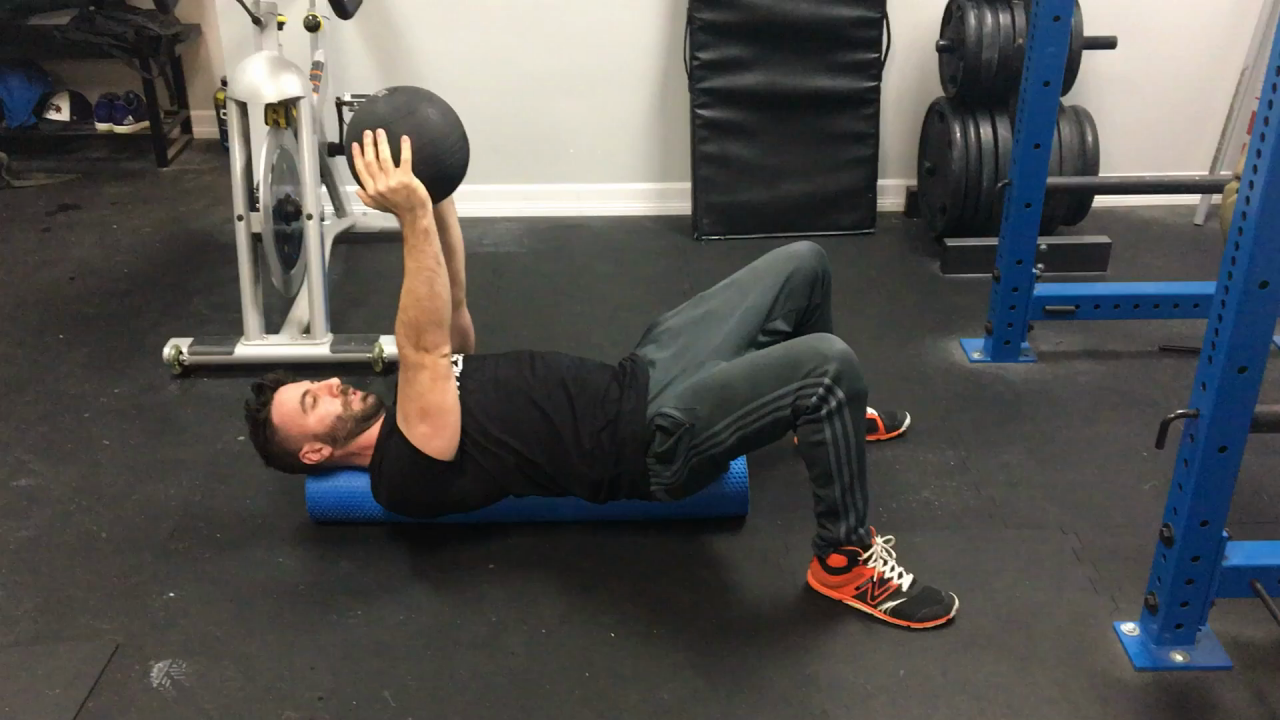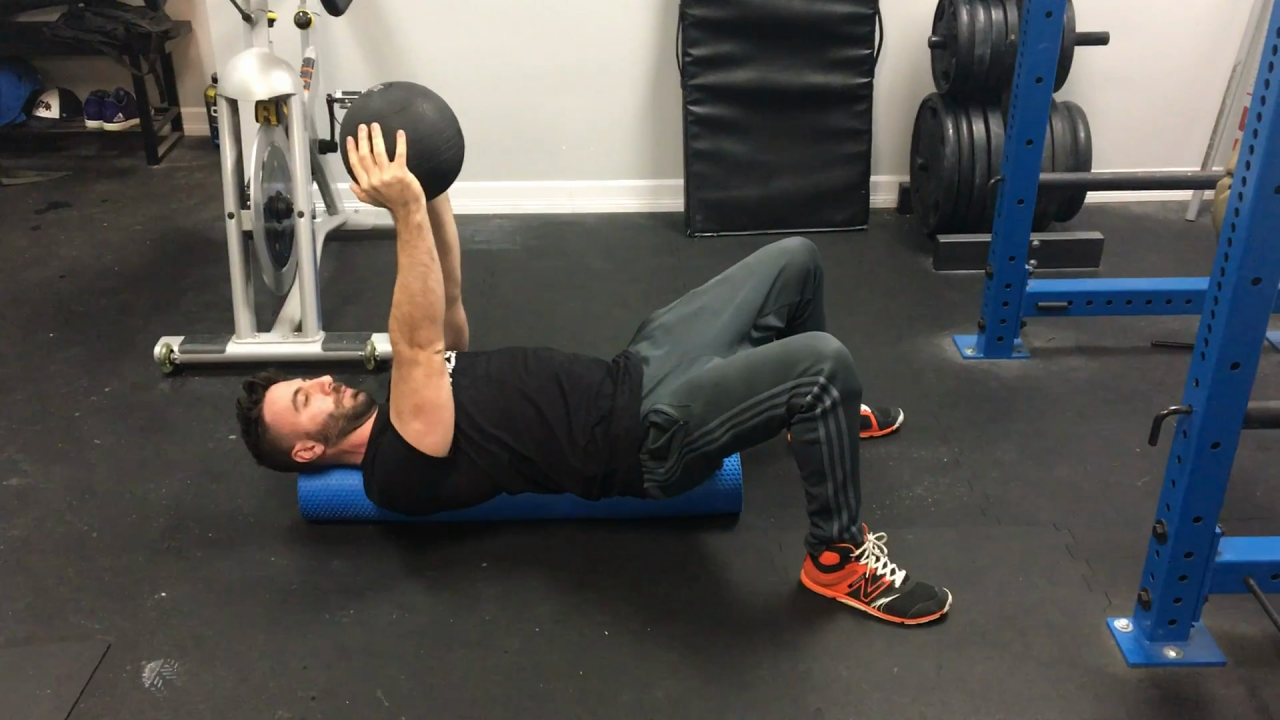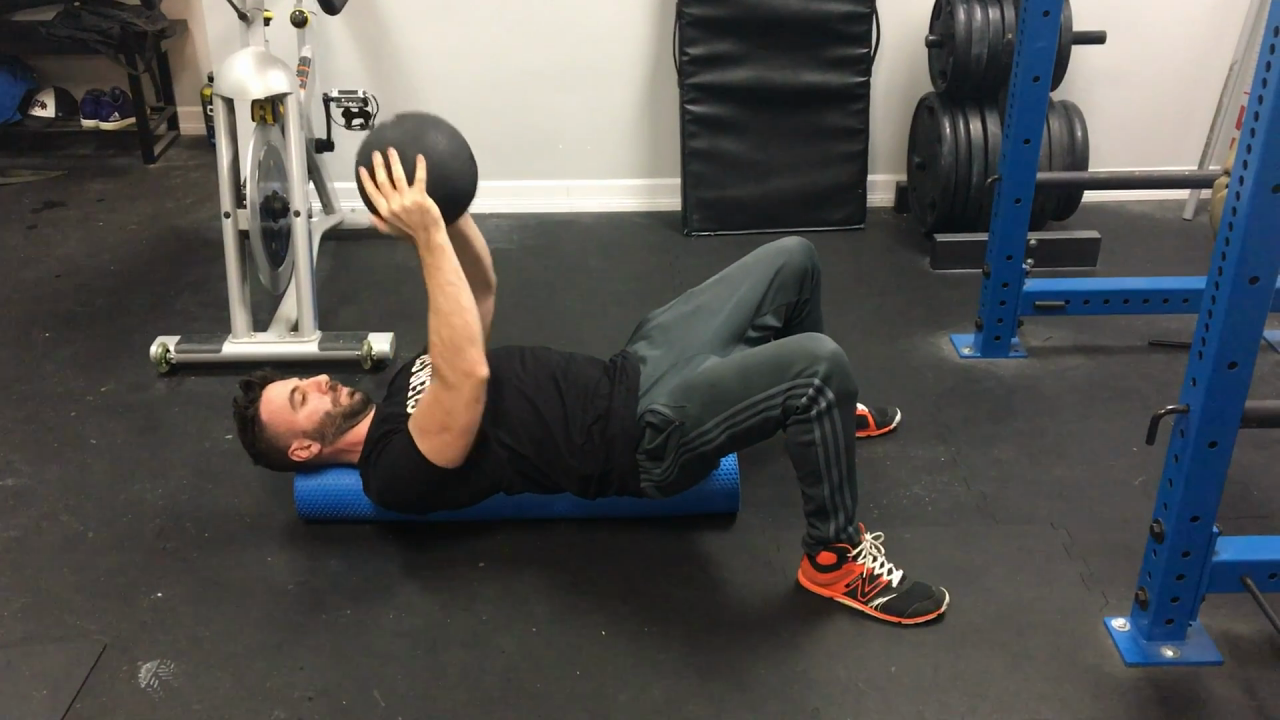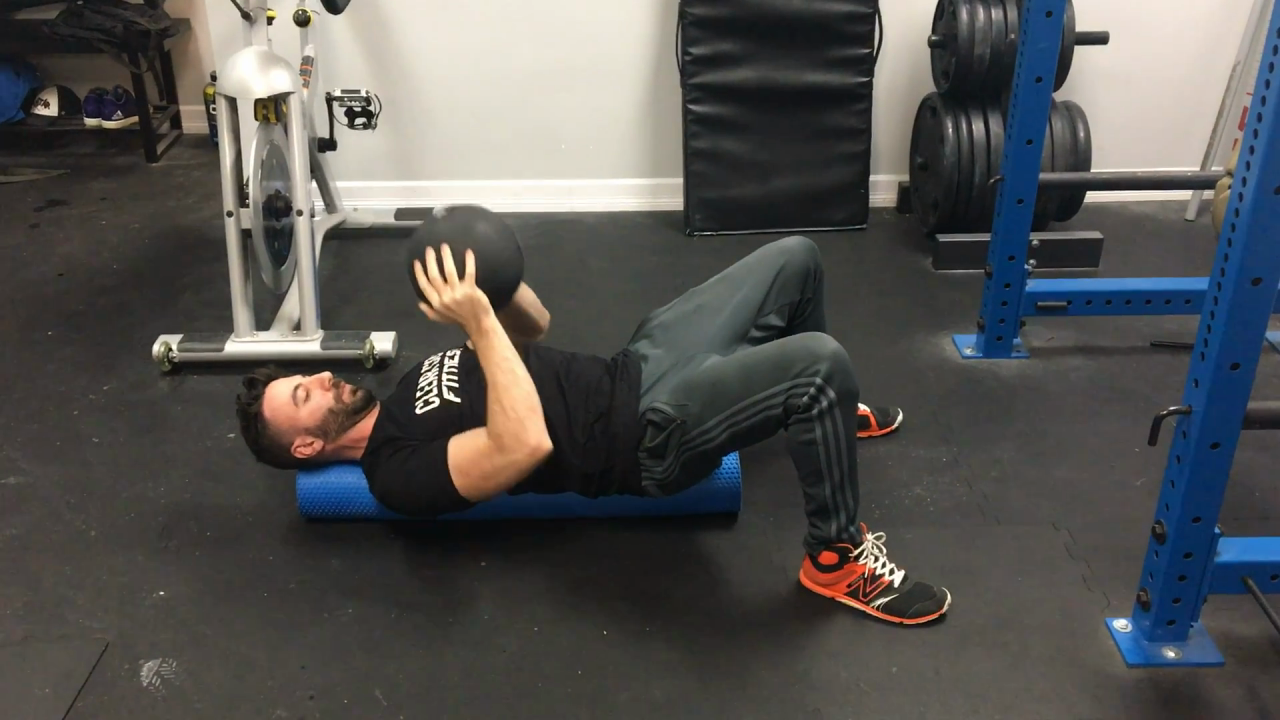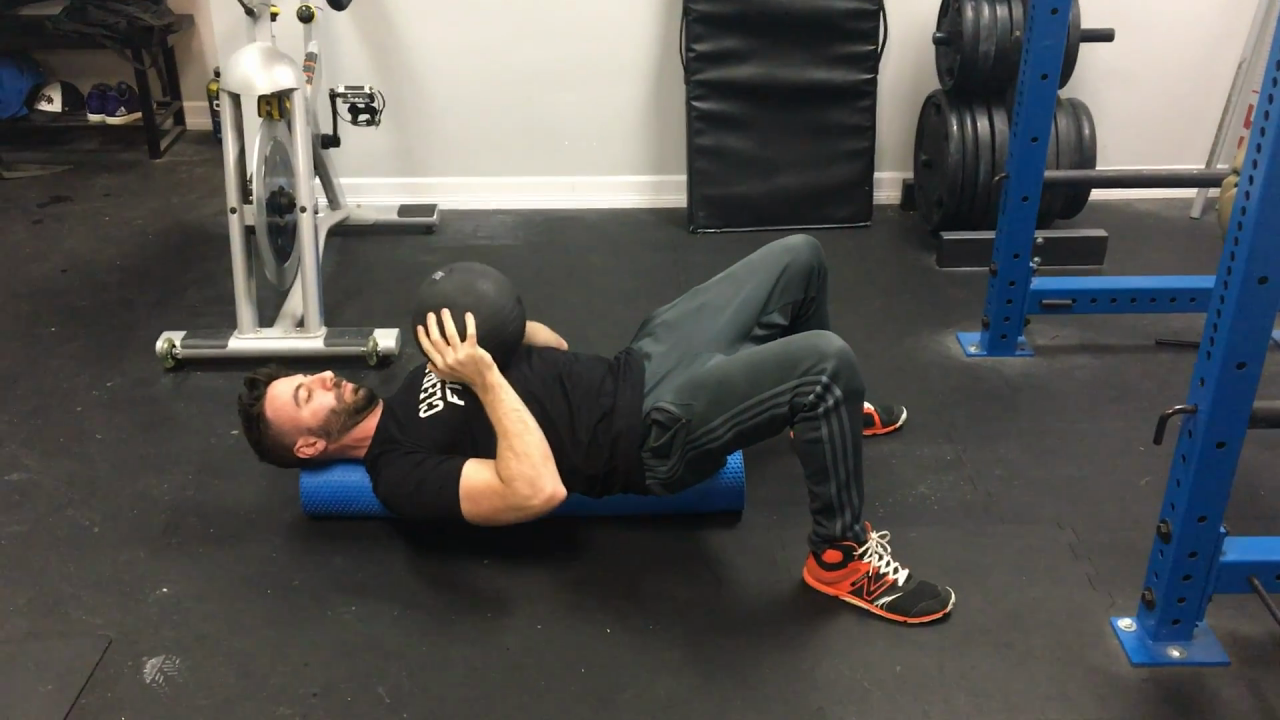
dt=0.4s
person 1, frame 1
left shoulder: (411, 406)
right shoulder: (406, 475)
left elbow: (448, 309)
right elbow: (421, 349)
left wrist: (437, 198)
right wrist: (413, 215)
left hip: (638, 379)
right hip: (653, 442)
left knee: (802, 264)
right knee: (828, 361)
left ankle: (828, 418)
right ankle: (846, 560)
person 1, frame 2
left shoulder: (403, 404)
right shoulder: (398, 475)
left elbow: (445, 305)
right elbow: (417, 346)
left wrist: (431, 194)
right wrist: (407, 210)
left hip: (633, 376)
right hip: (646, 439)
left knee: (794, 259)
right knee: (825, 362)
left ankle: (816, 415)
right ankle: (838, 558)
person 1, frame 3
left shoulder: (404, 387)
right shoulder: (396, 474)
left elbow: (480, 291)
right elbow: (472, 374)
left wrist: (448, 212)
right wrist: (427, 235)
left hip: (631, 373)
right hip: (644, 437)
left knee: (792, 259)
right knee: (818, 360)
left ankle: (823, 411)
right ankle: (835, 559)
person 1, frame 4
left shoulder: (414, 386)
right shoulder: (398, 473)
left elbow: (536, 325)
right elbow: (529, 446)
left wrist: (487, 278)
right wrist: (477, 317)
left hip: (634, 368)
right hip: (647, 436)
left knee: (795, 259)
right knee: (821, 360)
left ankle: (822, 417)
right ankle: (837, 559)
person 1, frame 5
left shoulder: (423, 381)
right shoulder: (402, 477)
left elbow: (553, 348)
right elbow: (541, 491)
right wrist: (485, 376)
left hip: (636, 366)
right hip: (651, 433)
left knee: (798, 257)
right knee: (828, 357)
left ankle: (823, 412)
right ankle: (842, 556)
